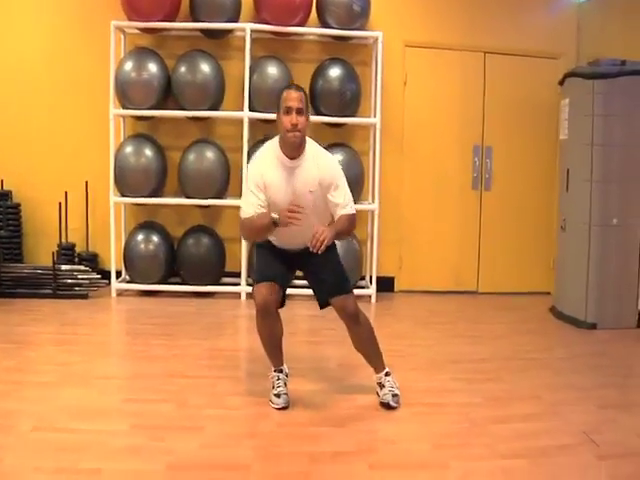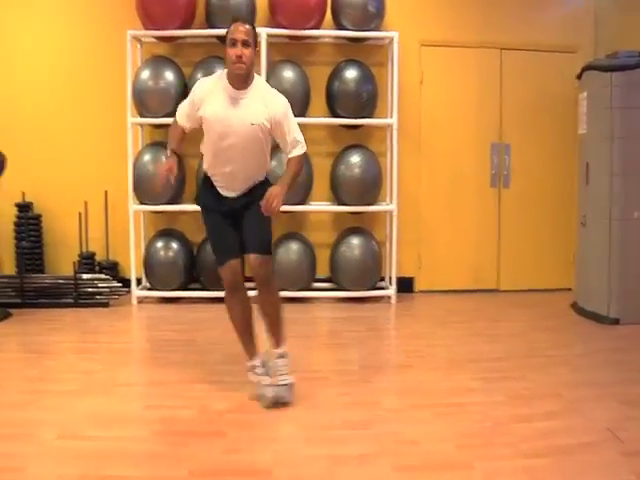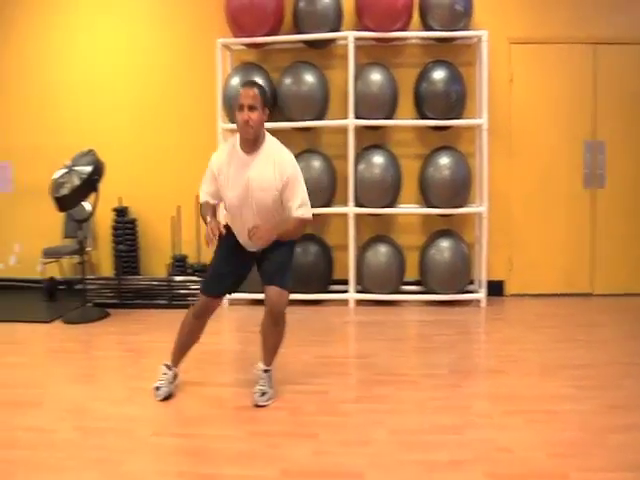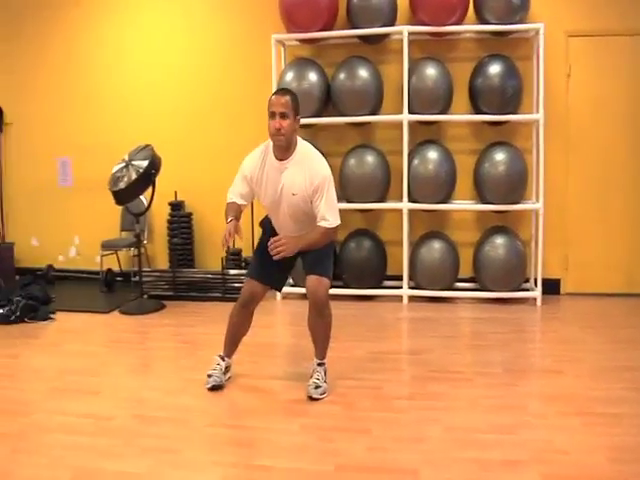
dt=0.3s
person 1, frame 1
left shoulder: (325, 163)
right shoulder: (260, 162)
left elbow: (348, 215)
right elbow: (248, 230)
left wrist: (330, 230)
right wrist: (276, 220)
left hip: (316, 244)
right hip: (273, 246)
left knee: (349, 308)
right knee: (263, 300)
left ankle: (382, 375)
right ankle: (278, 373)
person 1, frame 2
left shoulder: (273, 101)
right shoulder: (205, 89)
left elbow: (296, 151)
right elbow: (181, 123)
left wrist: (282, 186)
right wrist: (172, 154)
left hip: (255, 193)
right hip: (215, 192)
left knee: (261, 270)
right knee: (232, 277)
left ankle: (280, 354)
right ankle: (255, 361)
person 1, frame 3
left shoulder: (284, 162)
right shoulder: (222, 157)
left elbow: (302, 221)
right elbow: (207, 199)
left wrist: (275, 230)
right wrist: (210, 221)
left hip: (277, 242)
right hip: (235, 240)
left knee: (277, 304)
right knee: (203, 305)
left ankle: (266, 371)
right ankle: (171, 368)
person 1, frame 4
left shoulder: (316, 166)
right shoulder: (255, 160)
left elbow: (329, 229)
right elbow: (236, 198)
left wrist: (297, 243)
right wrist: (232, 220)
left hip: (314, 237)
right hip: (276, 232)
left knee: (318, 294)
right knee: (248, 296)
left ankle: (320, 366)
right ankle: (224, 361)
